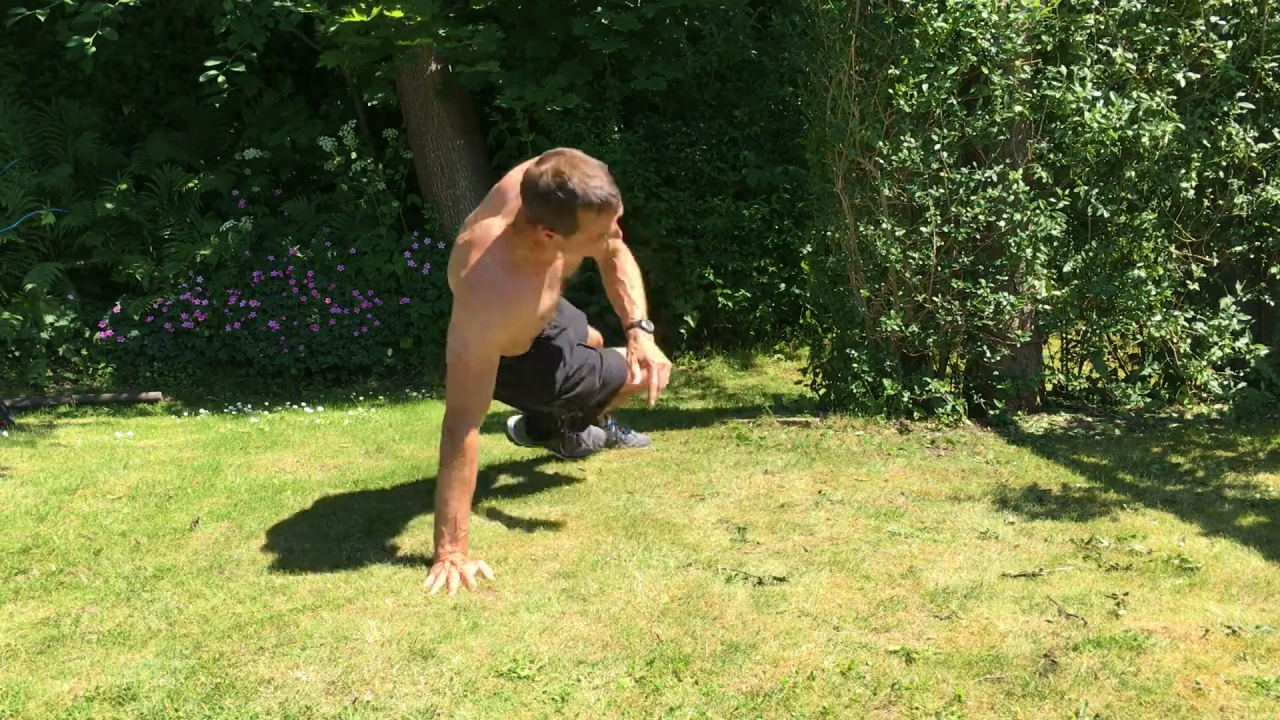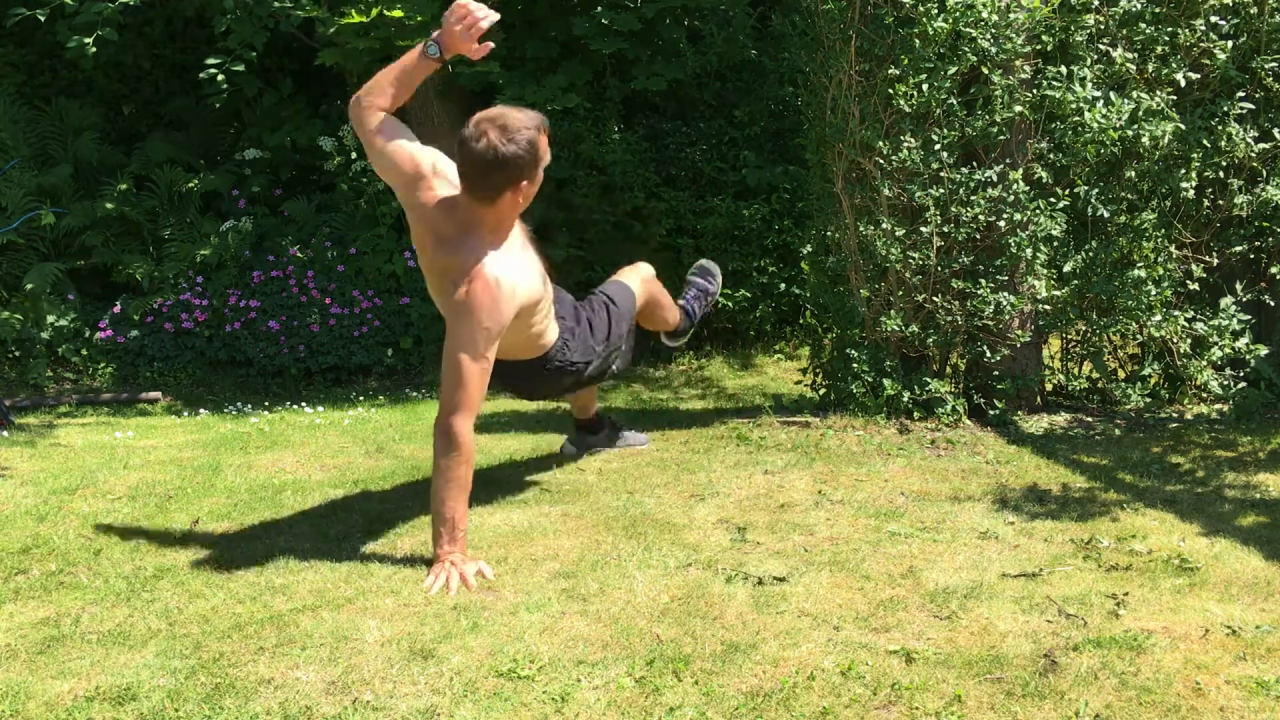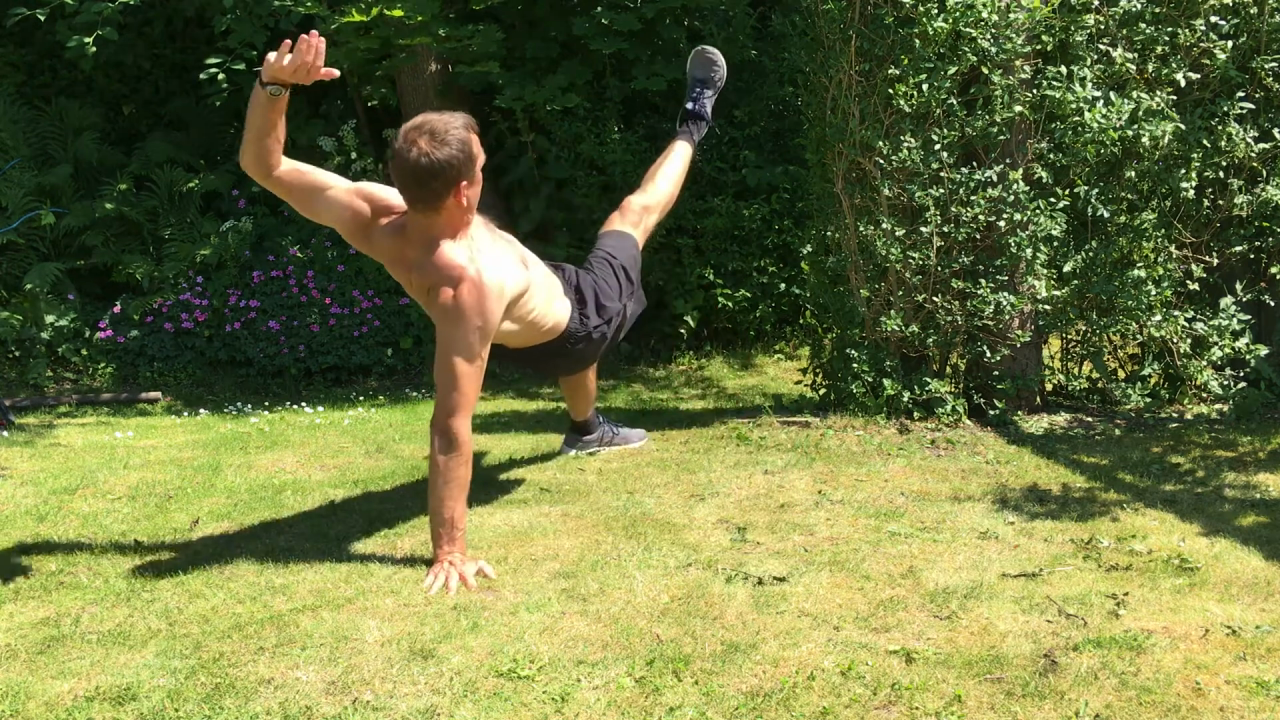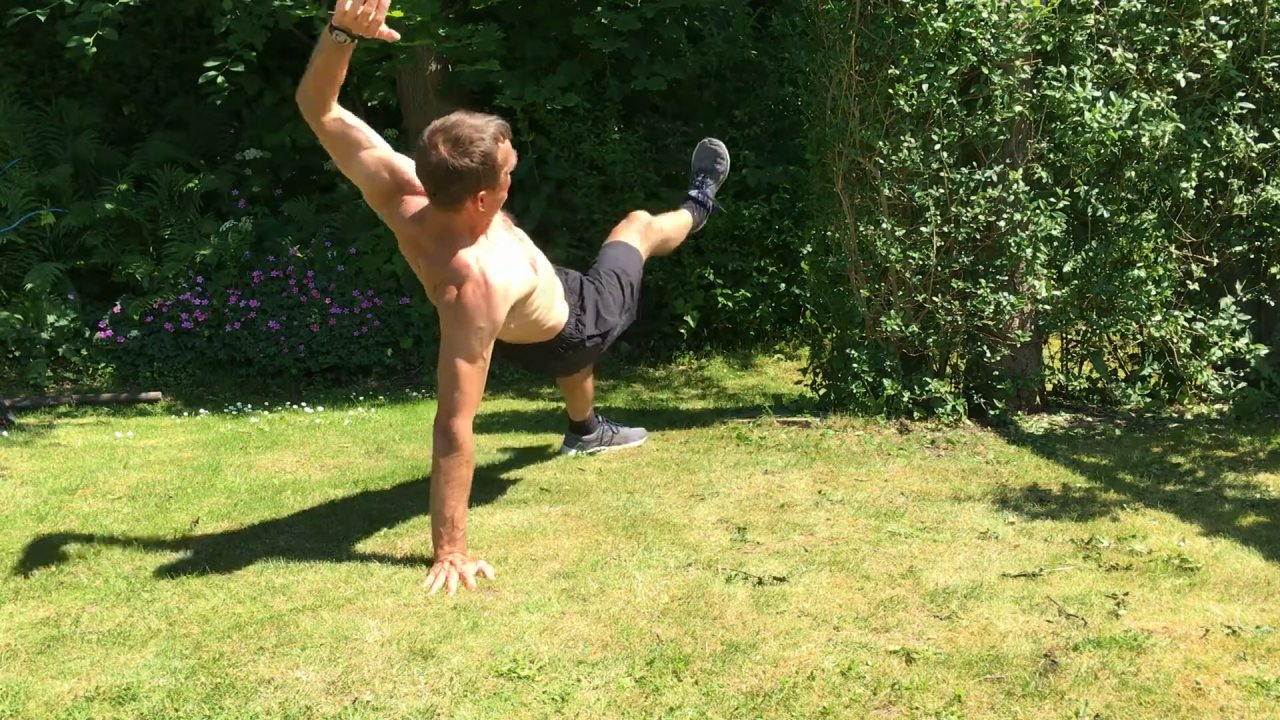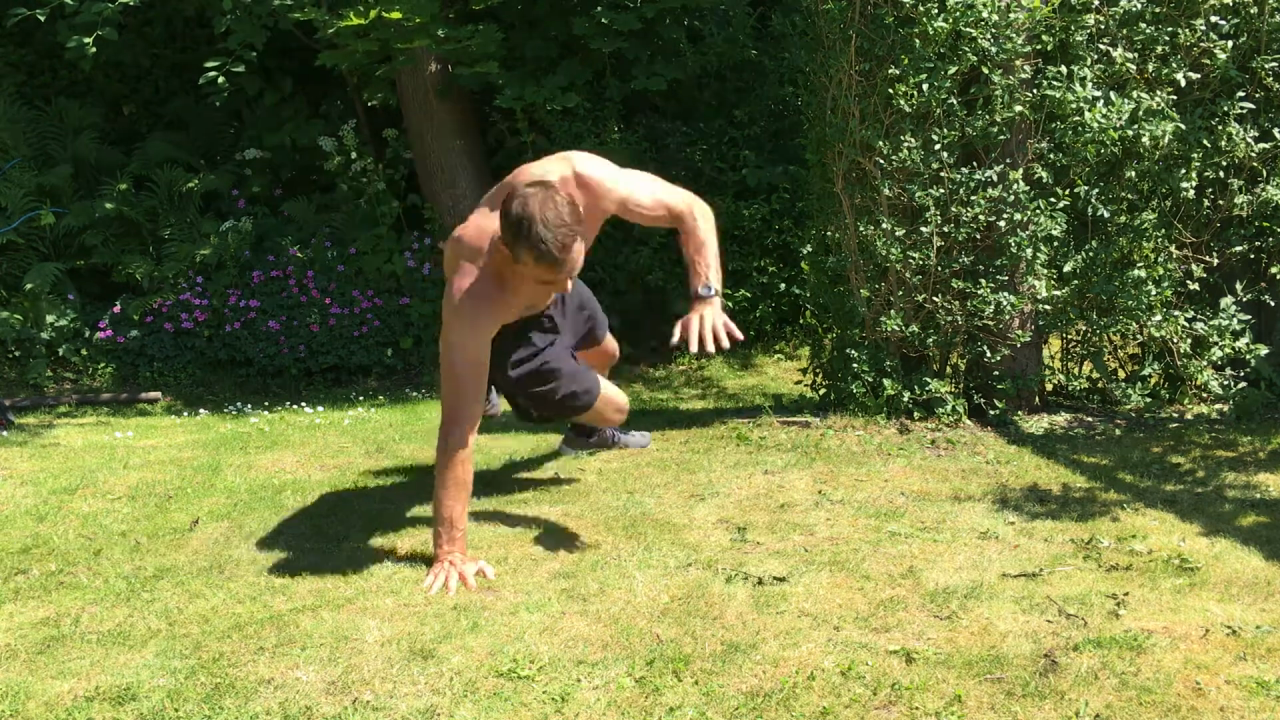
dt=0.4s
person 1, frame 1
left shoulder: (536, 186)
right shoulder: (490, 290)
left elbow: (617, 254)
right elbow: (463, 423)
left wrist: (639, 330)
right wrist: (451, 551)
left hip: (539, 318)
right hip: (517, 364)
left knee: (593, 343)
right knee: (643, 374)
left ankle: (586, 421)
right ankle: (544, 428)
person 1, frame 2
left shoulder: (430, 183)
right shoulder: (486, 288)
left elbow: (367, 107)
right elbow: (454, 425)
right wrist: (451, 551)
left hip: (508, 342)
right hip: (543, 363)
left knee: (584, 316)
right knee: (640, 278)
left ankle: (591, 430)
right ankle: (680, 321)
person 1, frame 3
left shoulder: (374, 214)
right shoulder: (468, 287)
left elbow: (264, 166)
right elbow: (451, 429)
left wrist: (276, 83)
right wrist: (449, 552)
left hip: (533, 341)
right hip: (578, 320)
right knee: (637, 210)
left ankle: (586, 430)
right ankle: (691, 127)
person 1, frame 4
left shoulder: (402, 194)
right shoulder: (474, 285)
left elbow: (319, 111)
right elbow: (456, 425)
right wrist: (449, 553)
left hip: (516, 337)
right hip: (567, 328)
right knee: (638, 226)
left ankle: (585, 429)
right ankle: (695, 208)
person 1, frame 5
left shoulder: (583, 181)
right shoulder: (470, 289)
left elbow: (693, 209)
right elbow: (457, 427)
left wrist: (705, 295)
right wrist: (450, 548)
right hip: (507, 334)
left knee: (602, 351)
right knee: (613, 409)
left ankle: (590, 433)
right ankle: (488, 387)
